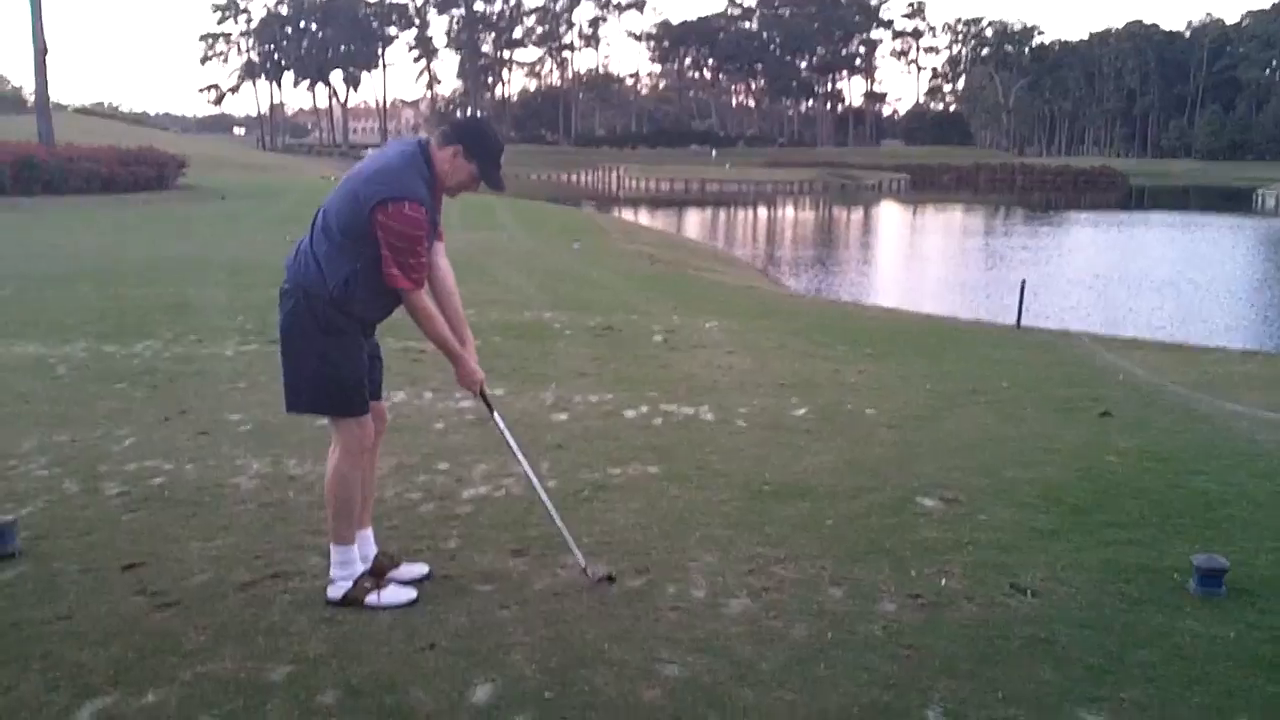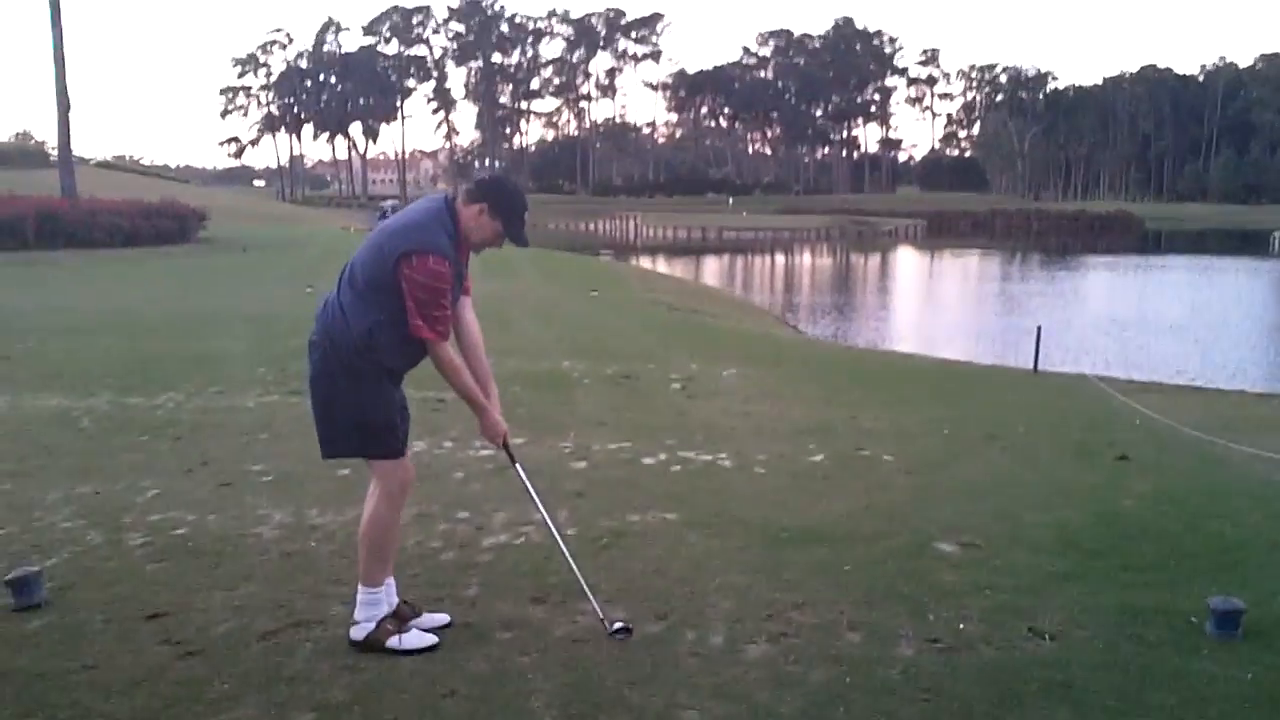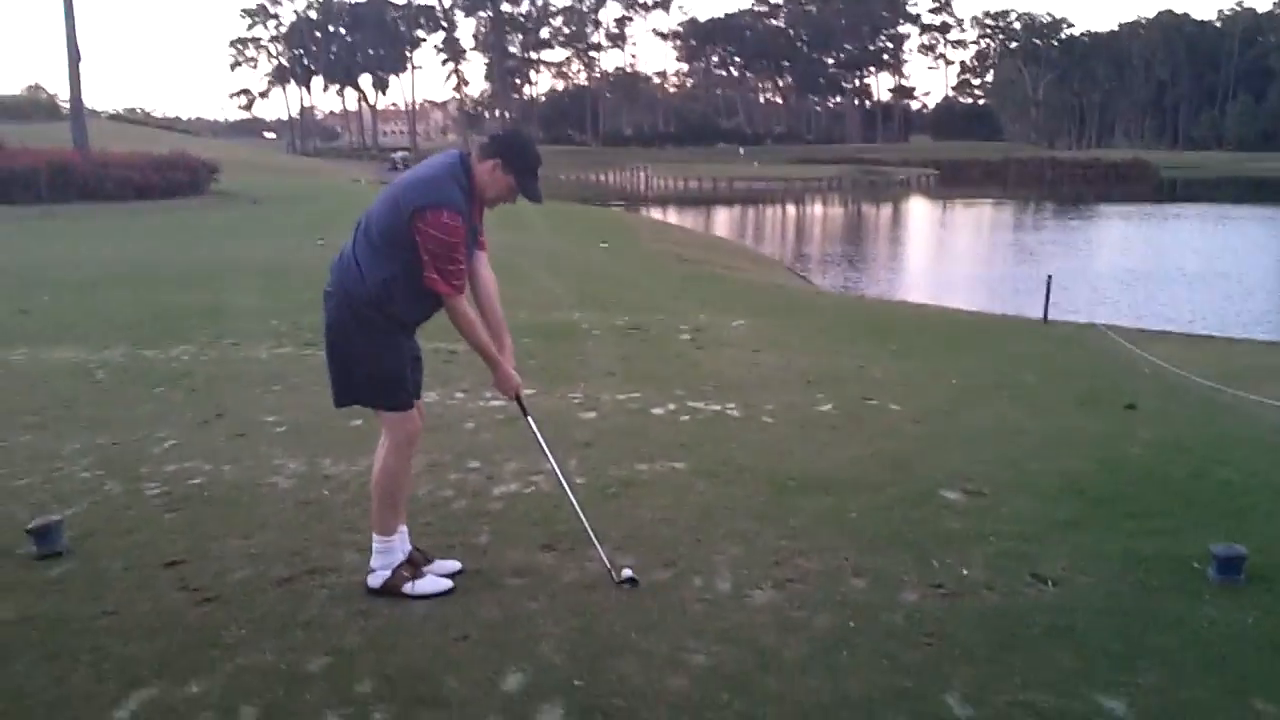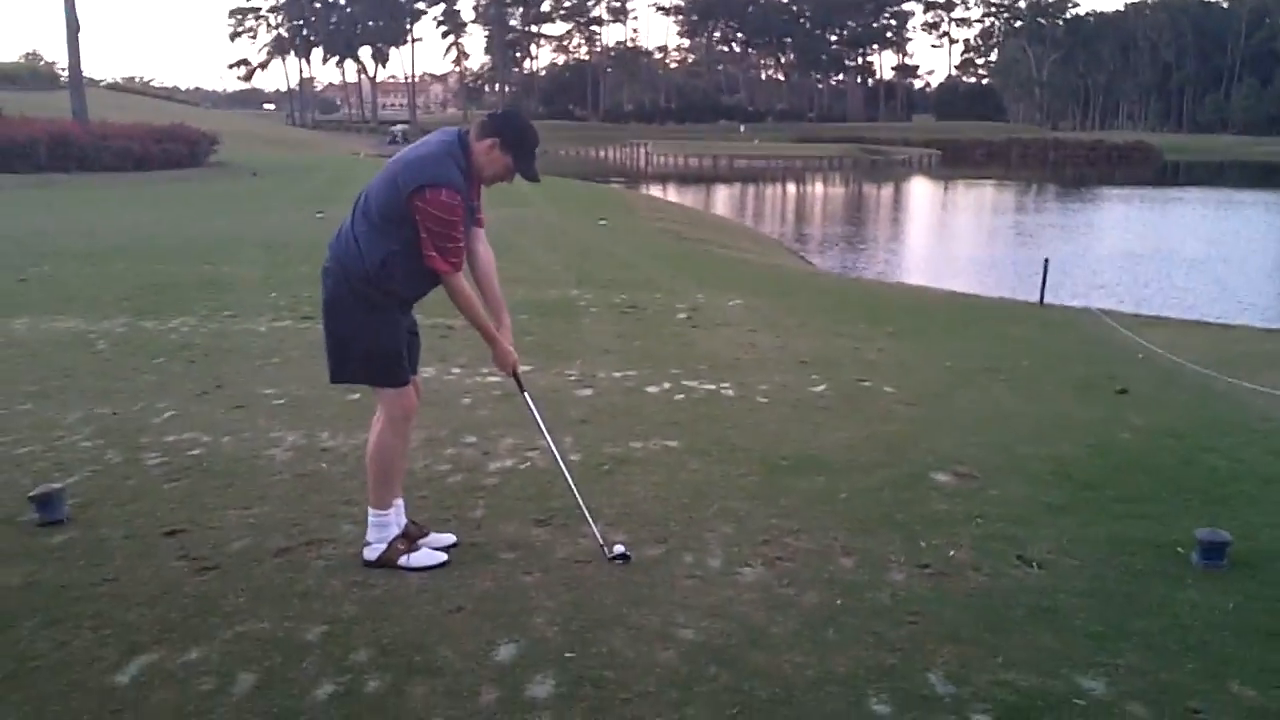
dt=0.2s
person 1, frame 1
left shoulder: (417, 166)
right shoulder: (404, 194)
left elbow: (436, 258)
right elbow: (413, 295)
left wrist: (467, 340)
right wrist: (460, 360)
left hip: (344, 307)
right hip: (320, 311)
left knee: (371, 425)
right knee: (354, 435)
left ankle: (365, 553)
right ankle: (345, 577)
person 1, frame 2
left shoulder: (446, 225)
right shoulder: (428, 248)
left elbow: (462, 312)
right elbow: (438, 346)
left wrist: (491, 392)
right wrist: (483, 411)
left hip: (371, 357)
right hip: (348, 361)
left knee: (394, 475)
right knee: (393, 477)
left ankle: (385, 600)
right ankle: (369, 618)
person 1, frame 3
left shoulder: (462, 180)
right shoulder: (441, 204)
left elbow: (479, 267)
right elbow: (454, 300)
left wrist: (505, 345)
right wrist: (497, 365)
left hip: (385, 308)
right hip: (363, 313)
left knee: (405, 423)
right knee: (401, 429)
left ankle: (398, 548)
right ankle: (385, 565)
person 1, frame 4
left shoulder: (460, 156)
right shoulder: (441, 183)
left elbow: (478, 244)
right elbow: (452, 278)
left wrist: (504, 323)
right wrist: (495, 342)
left hip: (383, 285)
right hip: (361, 289)
left knee: (405, 398)
right knee: (397, 404)
left ankle: (395, 521)
right ankle: (381, 539)
